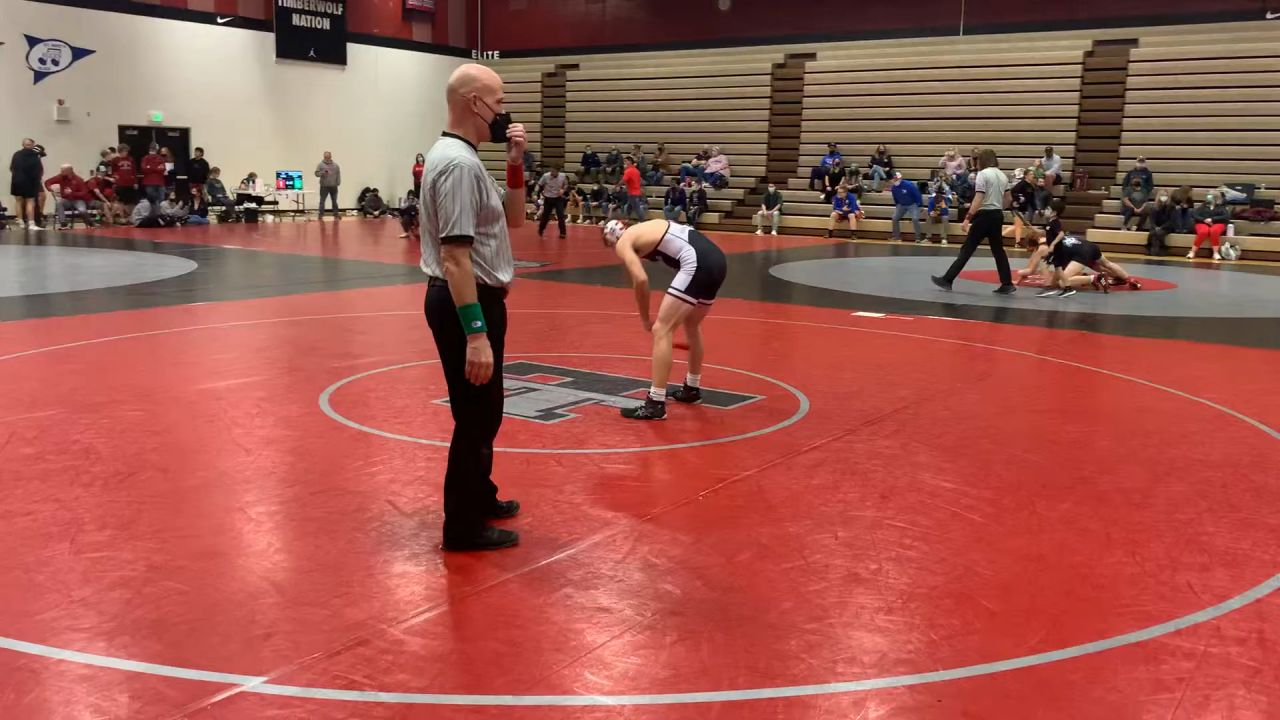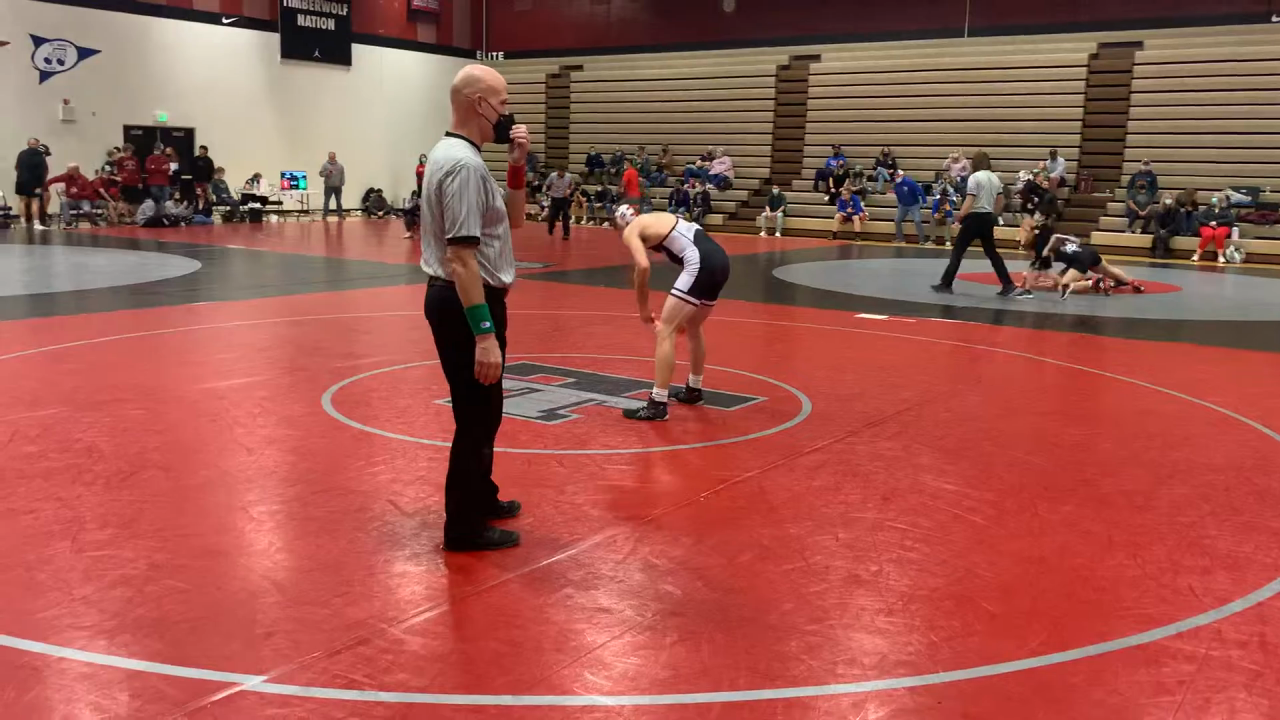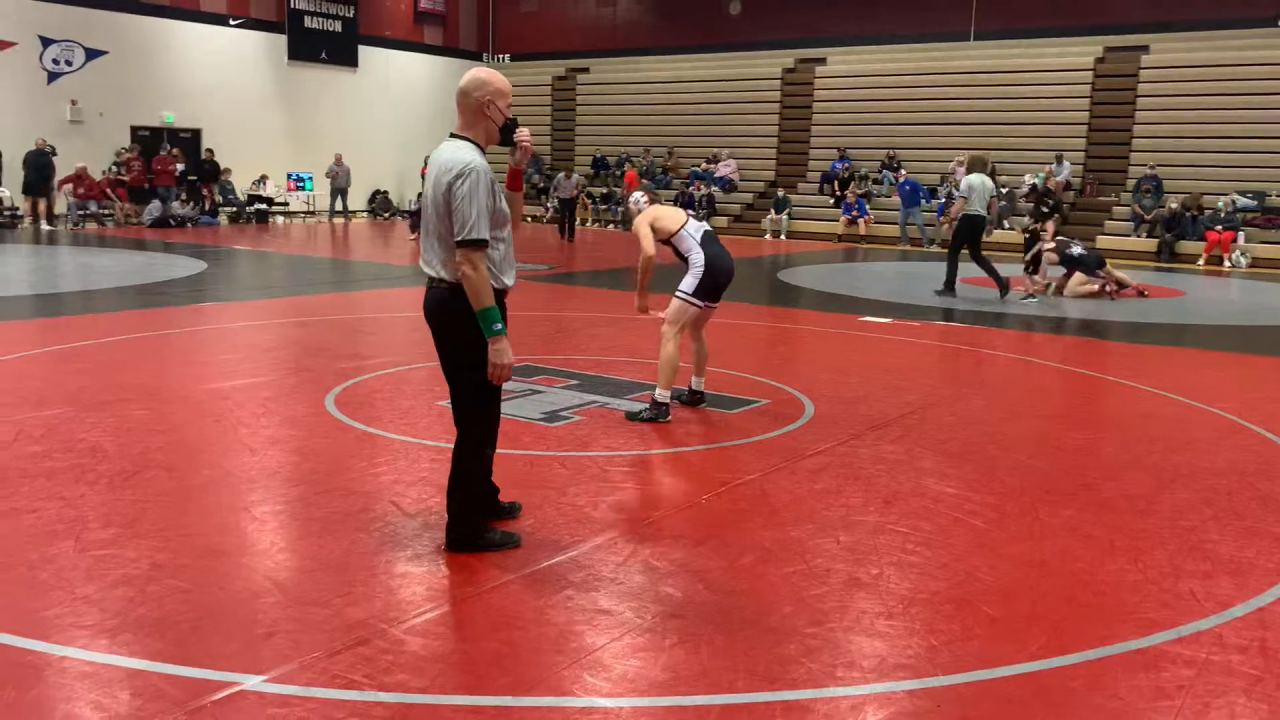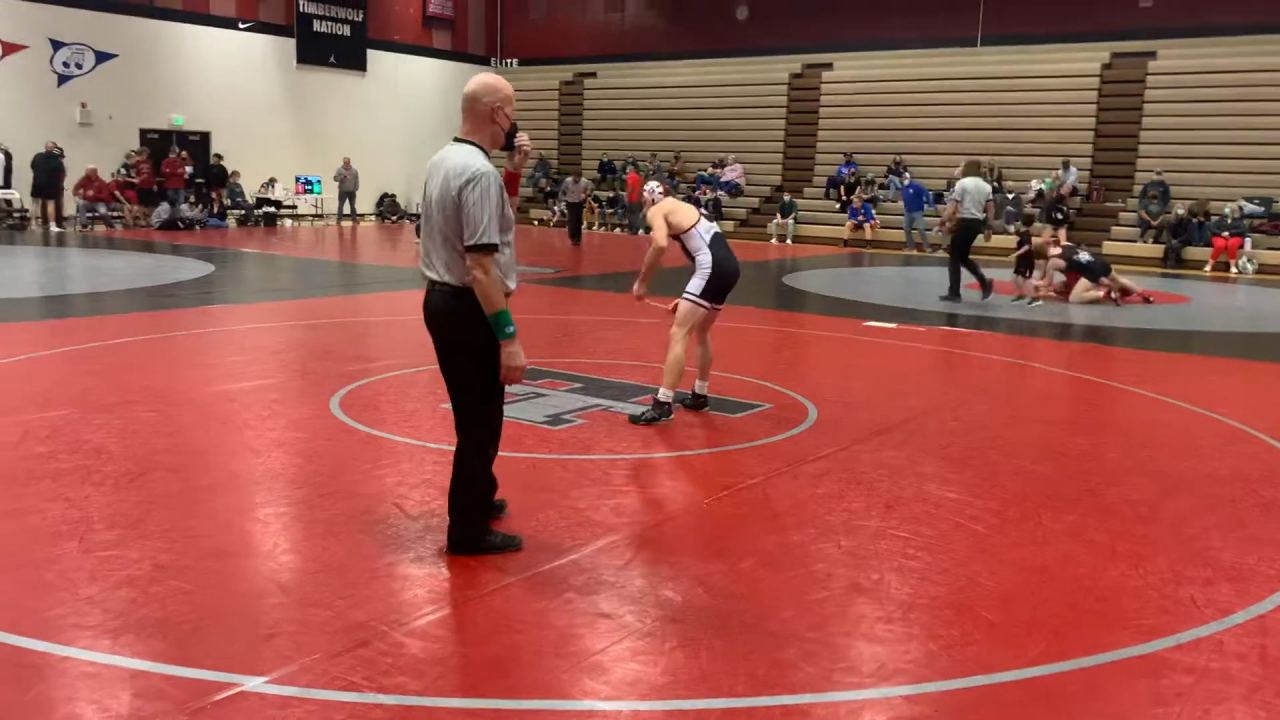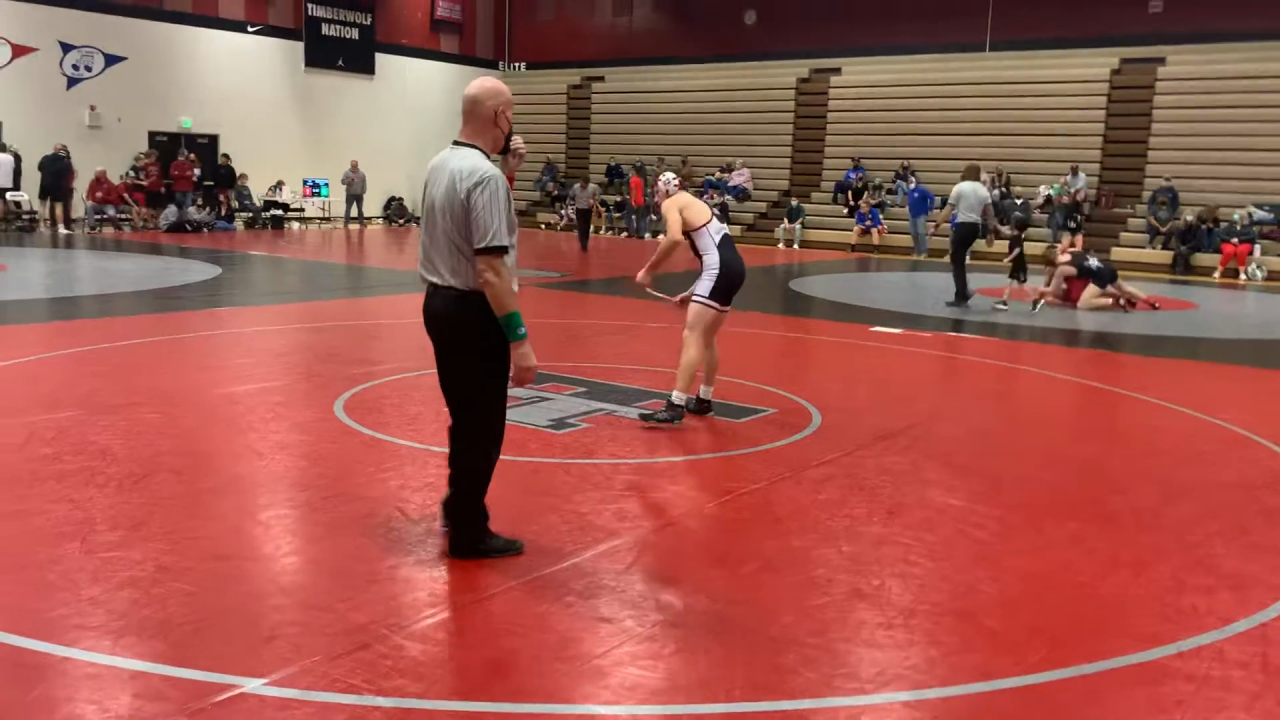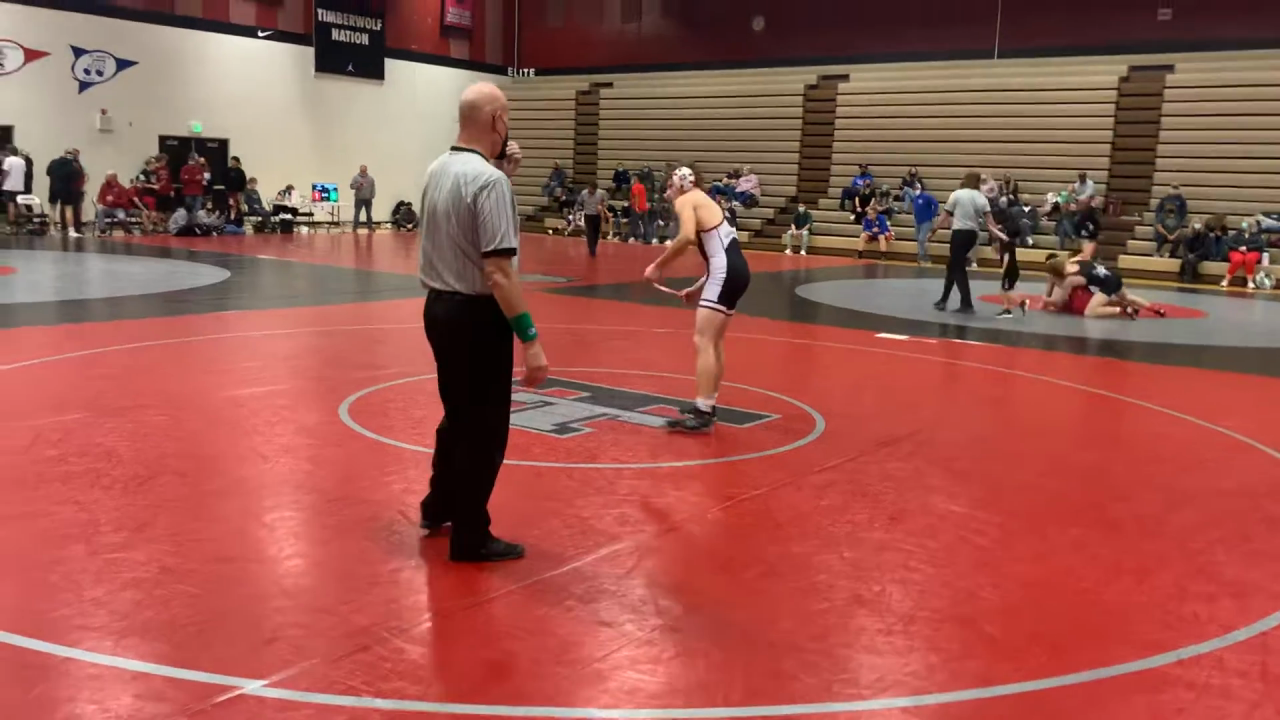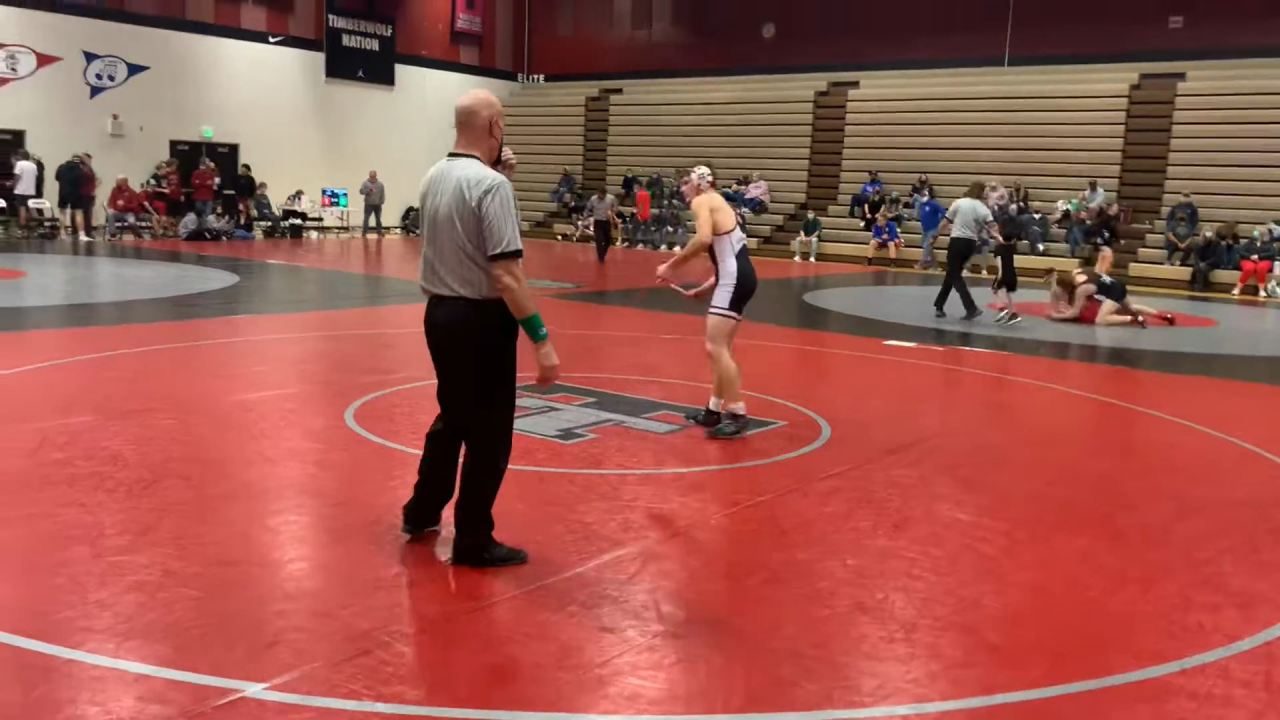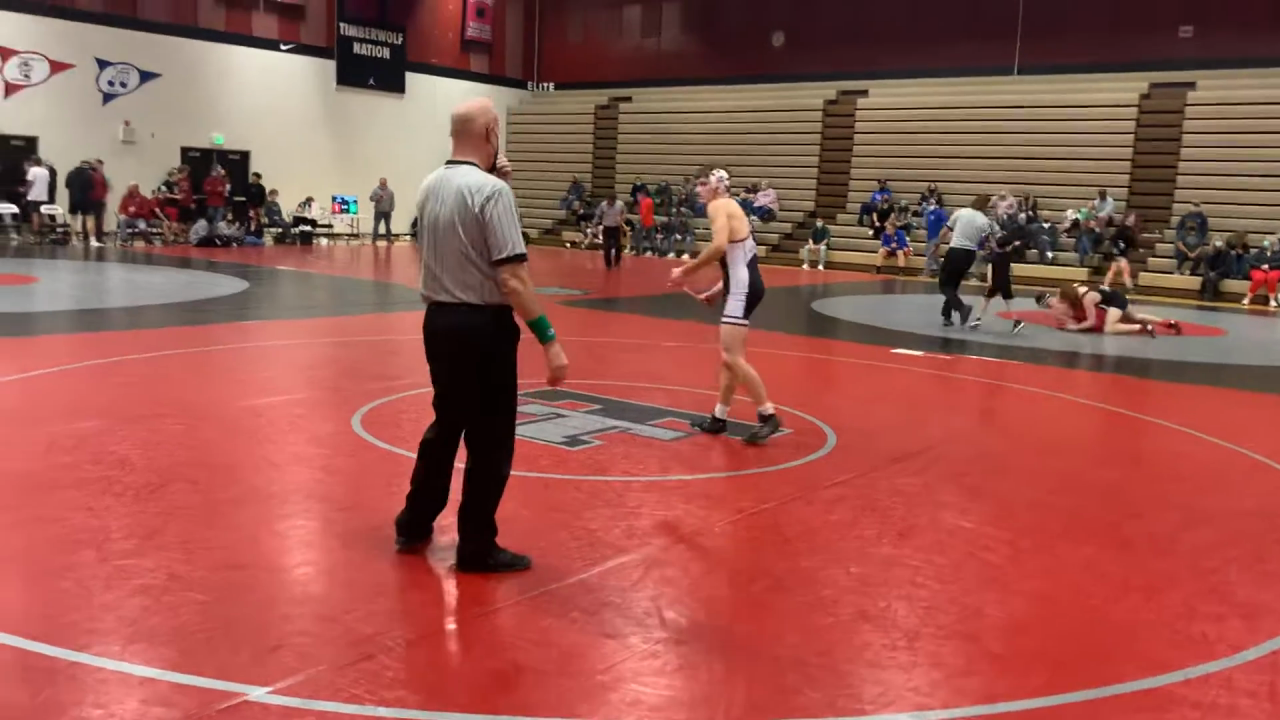
dt=0.1s
person 1, frame 1
left shoulder: (457, 156)
right shoulder: (459, 164)
left elbow: (511, 219)
right elbow: (455, 257)
left wrist: (515, 164)
right wrist: (476, 334)
left hip: (469, 300)
right hip: (466, 303)
left knee: (482, 410)
right knee: (476, 415)
left ankle: (478, 498)
right ankle: (464, 525)
person 1, frame 2
left shoulder: (456, 155)
right shoulder: (464, 164)
left elbow: (511, 219)
right elbow: (460, 257)
left wrist: (517, 165)
right wrist: (484, 334)
left hip: (460, 300)
right hip: (466, 304)
left knee: (482, 411)
right knee: (477, 414)
left ankle: (479, 497)
right ankle: (465, 525)
person 1, frame 3
left shoulder: (446, 154)
right shoulder: (472, 168)
left elbow: (507, 220)
right elbow: (471, 261)
left wrist: (516, 169)
right wrist: (496, 334)
left hip: (445, 297)
right hip: (467, 306)
left knee: (476, 411)
right knee: (477, 416)
left ankle: (482, 501)
right ankle: (467, 526)
person 1, frame 4
left shoulder: (446, 158)
right shoulder: (479, 172)
right elbow: (480, 265)
left wrist: (514, 172)
right wrist: (508, 337)
left hip: (444, 300)
right hip: (470, 309)
left knee: (475, 414)
right knee: (480, 419)
left ankle: (478, 499)
right ankle: (468, 529)
person 1, frame 5
left shoulder: (440, 164)
right shoulder: (484, 175)
right elbow: (490, 269)
left wrist: (509, 173)
right wrist: (519, 338)
left hip: (440, 302)
right hip: (472, 312)
left knee: (465, 414)
right knee: (482, 424)
left ankle: (460, 502)
right ankle: (468, 532)
person 1, frame 6
left shoulder: (437, 170)
right shoulder: (488, 180)
right elbow: (498, 271)
right wrist: (529, 339)
left hip: (440, 306)
right hip: (475, 316)
left knee: (458, 418)
right knee: (484, 428)
left ankle: (441, 505)
right ankle: (469, 536)
person 1, frame 7
left shoulder: (433, 178)
right shoulder: (490, 184)
right elbow: (507, 274)
right wrist: (541, 339)
left hip: (439, 312)
right hip: (480, 321)
left knee: (451, 418)
right knee: (488, 434)
left ankle: (423, 511)
right ankle: (473, 540)
person 1, frame 8
left shoulder: (430, 186)
right shoulder: (491, 191)
right elbow: (512, 277)
right wrist: (549, 341)
left hip: (438, 319)
right hip: (481, 327)
left knee: (446, 425)
right knee: (490, 439)
left ankle: (415, 523)
right ankle: (476, 545)
person 2, frame 1
left shoulder: (623, 242)
right shoulder: (648, 229)
left elbow: (641, 280)
left wrist: (646, 319)
left hip: (698, 263)
right hip: (715, 259)
left knee: (662, 330)
right knee: (690, 325)
left ankle: (655, 404)
right ankle: (691, 389)
person 2, frame 2
left shoulder: (630, 230)
right shoulder: (657, 221)
left elbow: (643, 267)
left wrist: (643, 308)
left hip: (702, 264)
right hip: (718, 260)
left knee: (664, 331)
right knee: (691, 327)
left ankle: (658, 404)
right ankle: (694, 390)
person 2, frame 3
left shoulder: (641, 220)
right shoulder: (671, 213)
left elbow: (649, 254)
left wrist: (641, 295)
right wrist: (682, 304)
left hip: (706, 266)
right hip: (722, 262)
left knee: (670, 332)
right knee: (694, 330)
left ankle: (660, 405)
right ankle: (696, 392)
person 2, frame 4
left shoulder: (656, 211)
right shoulder: (683, 209)
left elbow: (660, 245)
left wrist: (641, 281)
right wrist: (687, 299)
left hip: (712, 268)
right hip: (728, 266)
left knee: (678, 334)
right knee: (700, 334)
left ankle: (663, 404)
right ankle: (699, 396)
person 2, frame 5
left shoulder: (671, 203)
right shoulder: (693, 204)
left elbow: (674, 238)
left wrist: (649, 270)
right wrist: (692, 293)
left hip: (719, 270)
right hip: (732, 267)
left knee: (692, 337)
right knee: (705, 338)
left ankle: (676, 406)
right ankle: (703, 399)
person 2, frame 6
left shoulder: (685, 201)
right shoulder: (705, 203)
left elbow: (686, 236)
left wrist: (658, 266)
right wrist: (697, 288)
left hip: (725, 274)
right hip: (735, 271)
left knee: (702, 341)
right knee: (712, 342)
left ankle: (702, 413)
right ankle: (705, 405)
person 2, frame 7
left shoulder: (702, 201)
right shoulder: (717, 204)
left elbow: (704, 239)
left wrist: (672, 265)
right wrist: (704, 287)
left hip: (733, 280)
right hip: (738, 276)
left knee: (715, 348)
right knee: (719, 348)
left ankle: (738, 415)
right ankle: (715, 410)
person 2, frame 8
left shoulder: (718, 206)
right shoulder: (730, 209)
left elbow: (719, 246)
left wrist: (686, 271)
right wrist: (715, 291)
left hip: (741, 288)
right hip: (743, 285)
left knee: (731, 357)
right knee: (731, 356)
left ankle: (767, 416)
right ankle: (719, 418)
